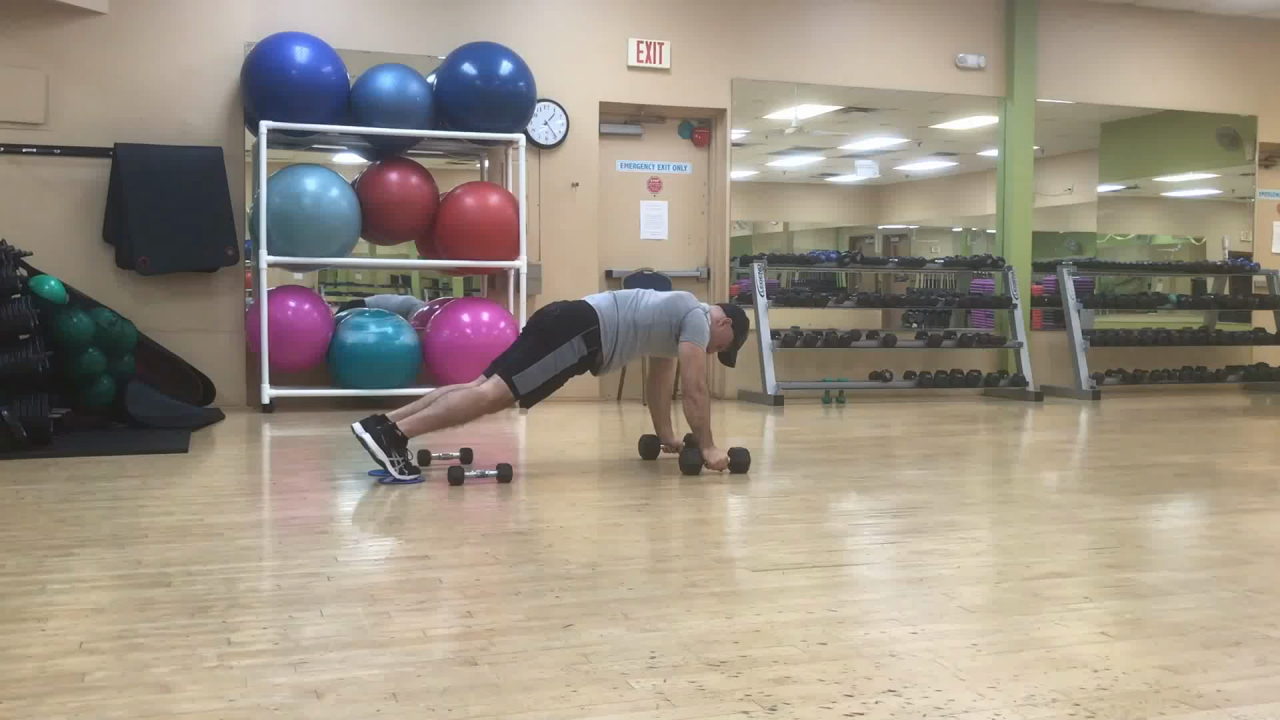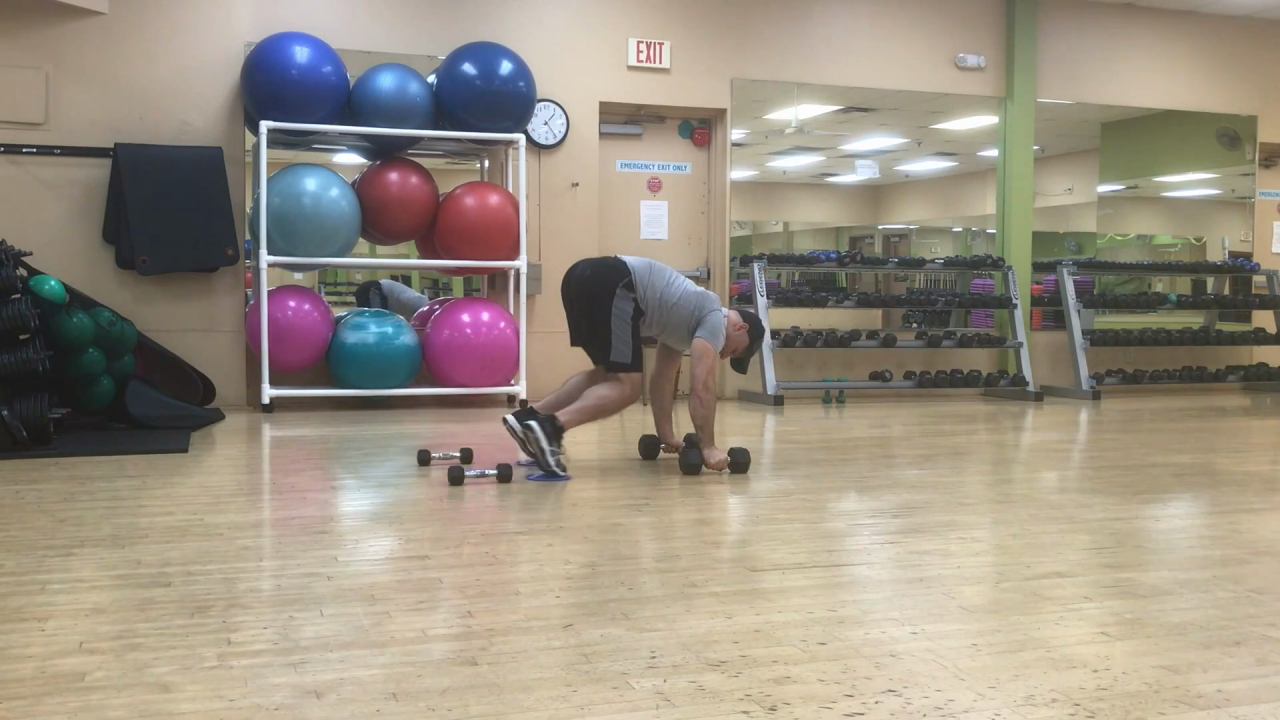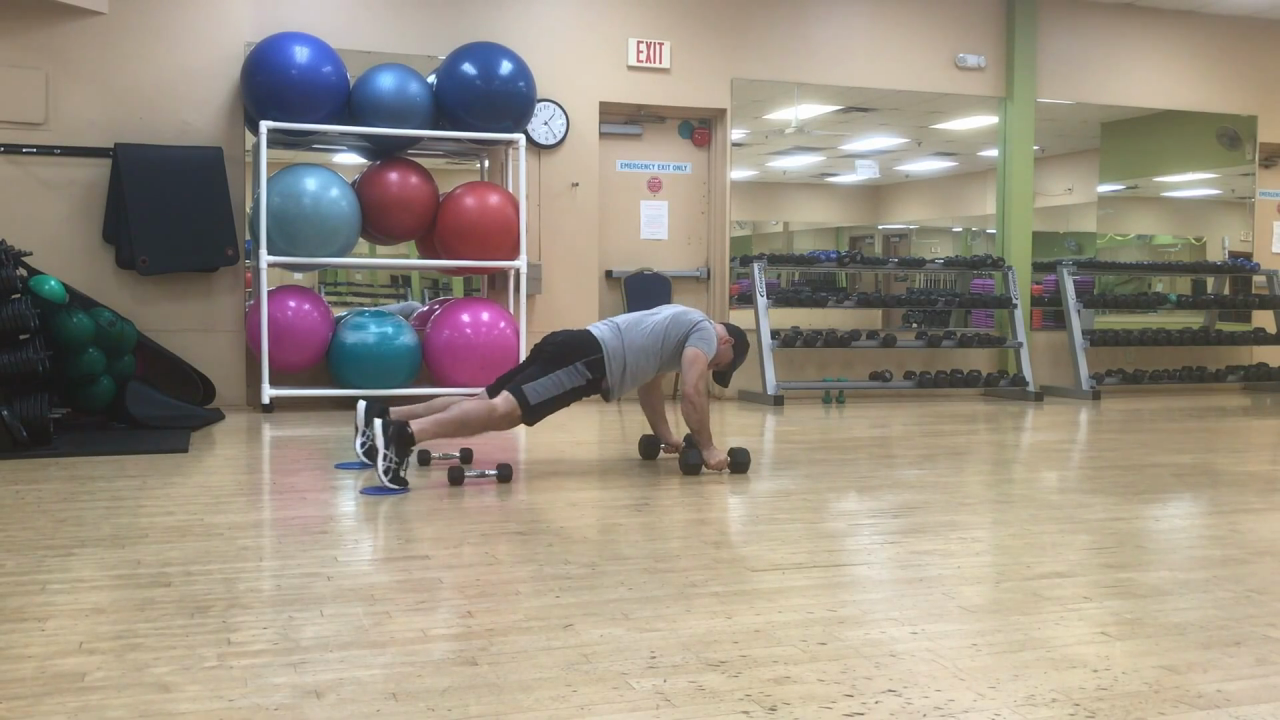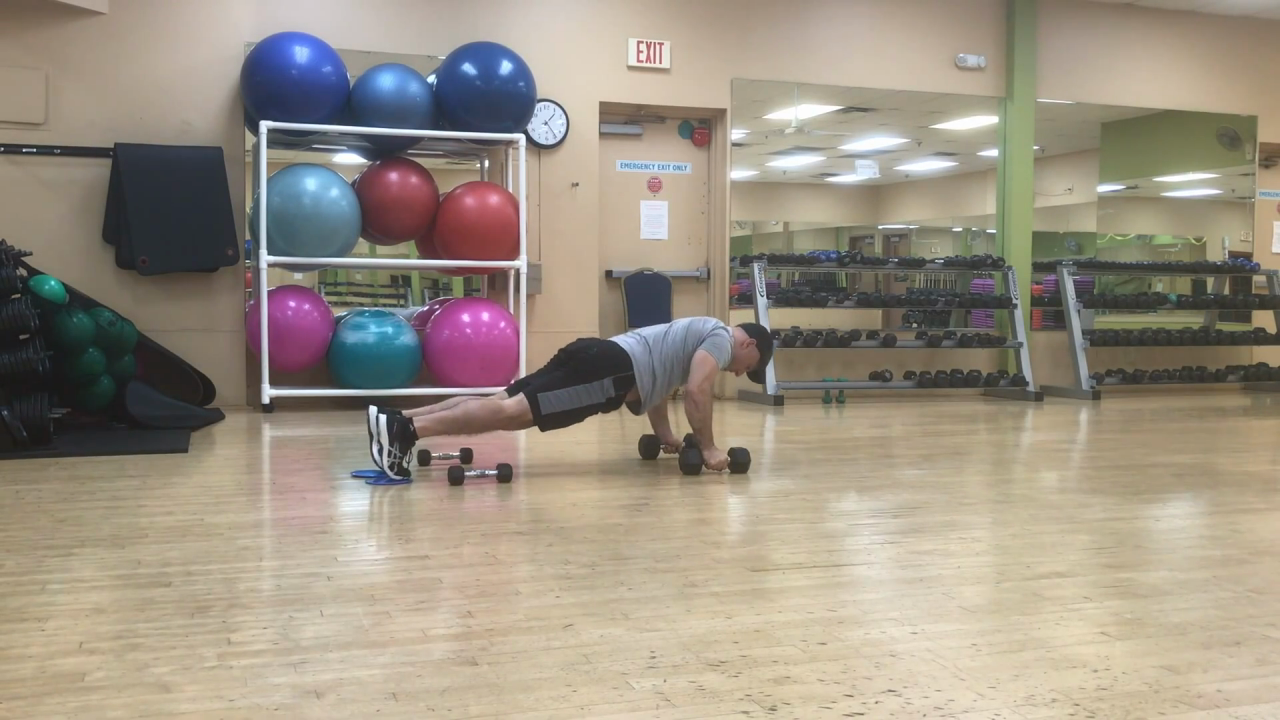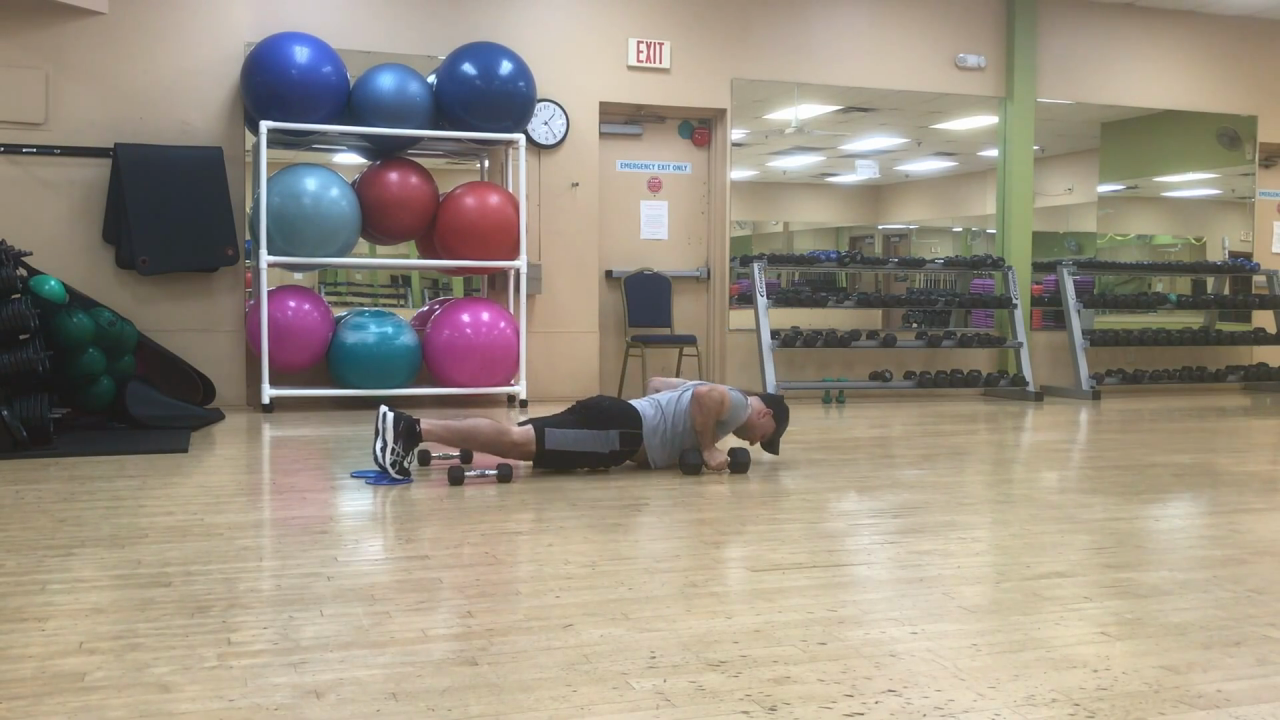
dt=0.7s
person 1, frame 1
left shoulder: (679, 317)
right shoulder: (698, 319)
left elbow: (658, 379)
right elbow: (694, 388)
left wrist: (666, 435)
right wrist: (706, 446)
left hip: (572, 326)
right hip: (580, 331)
left knee: (484, 386)
right knee: (493, 394)
left ankle: (382, 424)
right ankle: (394, 434)
person 1, frame 2
left shoulder: (691, 320)
right shoulder: (713, 321)
left elbow: (662, 377)
right elbow: (701, 386)
left wrist: (666, 437)
right wrist: (708, 448)
left hip: (587, 278)
right hip: (611, 284)
left knee: (609, 375)
right knee: (627, 386)
left ankle: (530, 417)
right ankle: (551, 425)
person 1, frame 3
left shoulder: (682, 325)
right shoulder: (704, 332)
left elbow: (649, 382)
right elbow: (692, 392)
left wrist: (666, 436)
right wrist: (707, 448)
left hip: (578, 349)
right hip: (588, 358)
left knee: (486, 402)
right knee: (503, 411)
left ankle: (383, 416)
right ankle: (402, 435)
person 1, frame 4
left shoulder: (701, 334)
right shoulder: (721, 339)
left elbow: (656, 376)
right elbow: (696, 391)
left wrist: (665, 436)
right wrist: (708, 448)
left hip: (600, 358)
right hip: (611, 371)
left knee: (501, 402)
right knee: (512, 413)
left ankle: (398, 419)
right ankle: (406, 428)
person 1, frame 5
left shoulder: (721, 397)
right shoulder: (739, 407)
left elbow: (656, 382)
right elbow: (704, 395)
left wrist: (673, 435)
right wrist: (706, 449)
left hip: (617, 420)
right hip: (622, 431)
left knee: (514, 436)
right knee: (517, 441)
left ankle: (408, 425)
right ankle: (412, 429)
